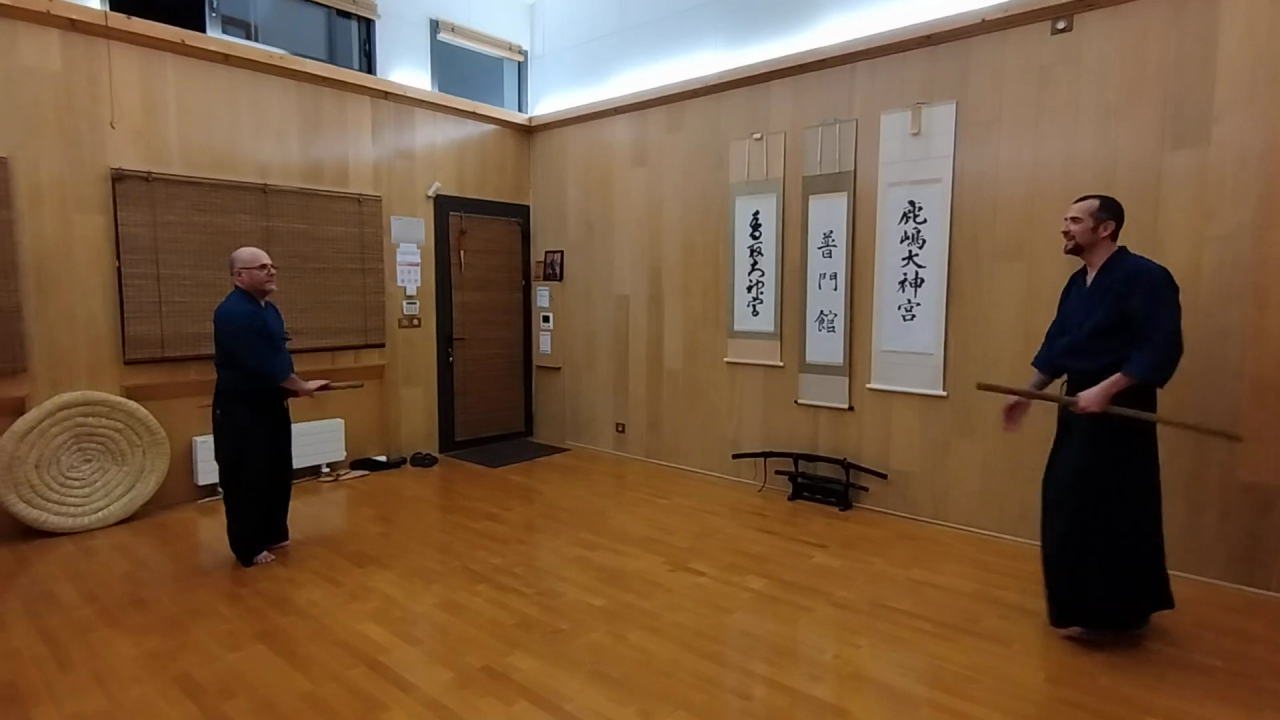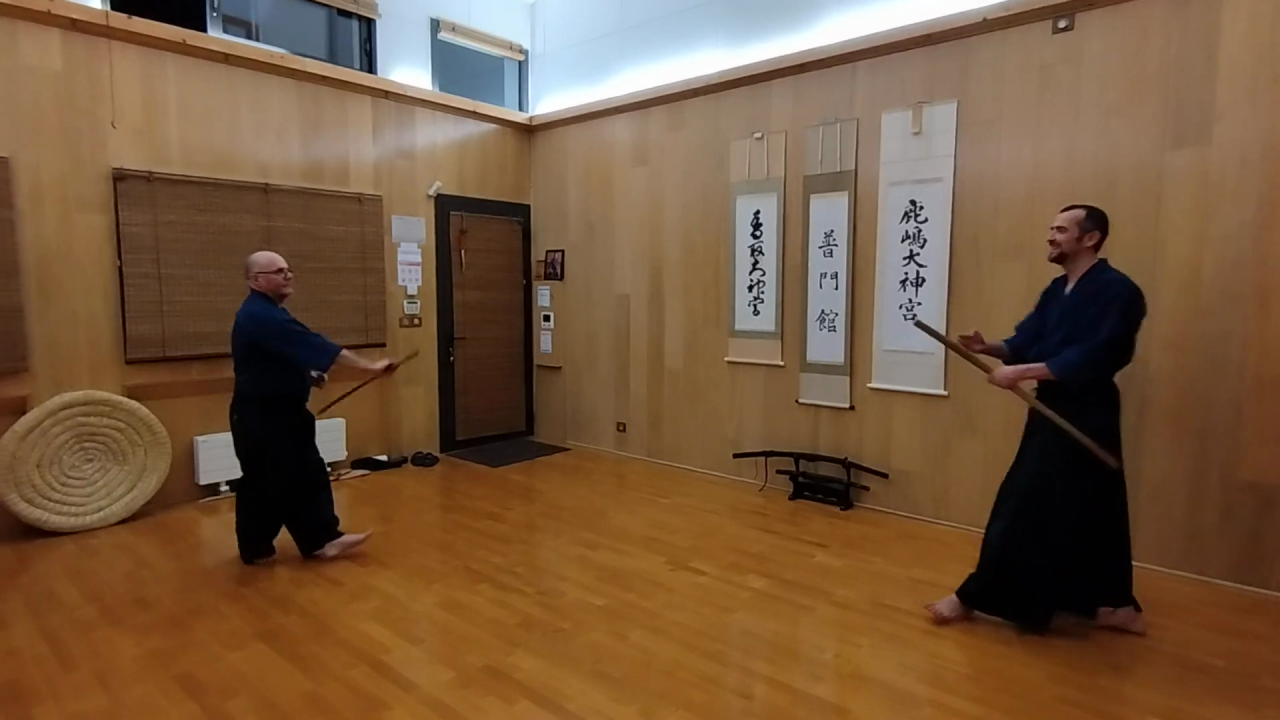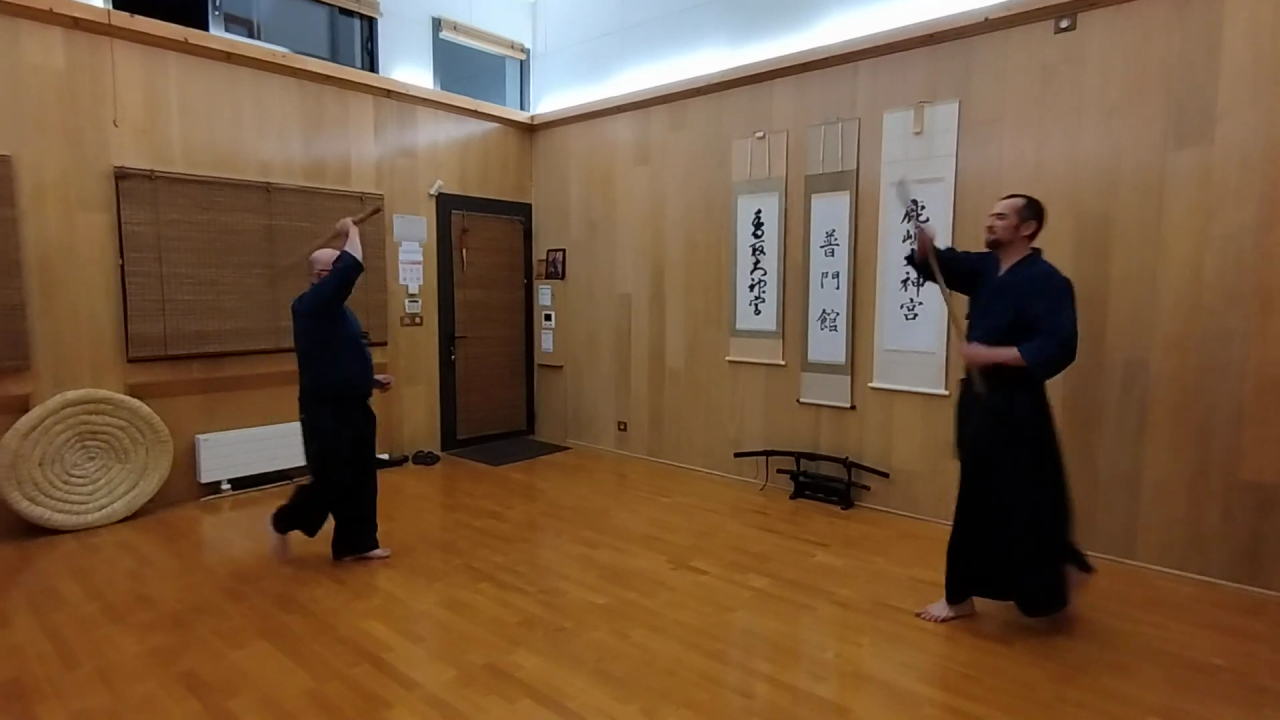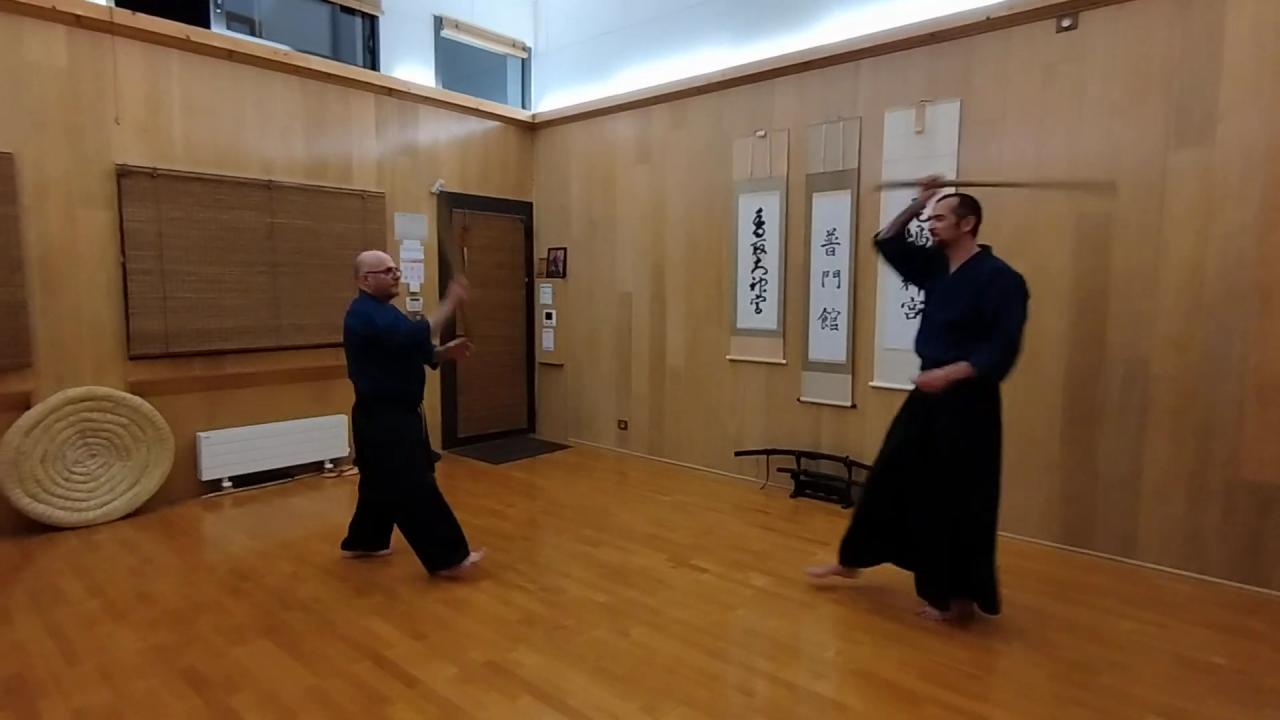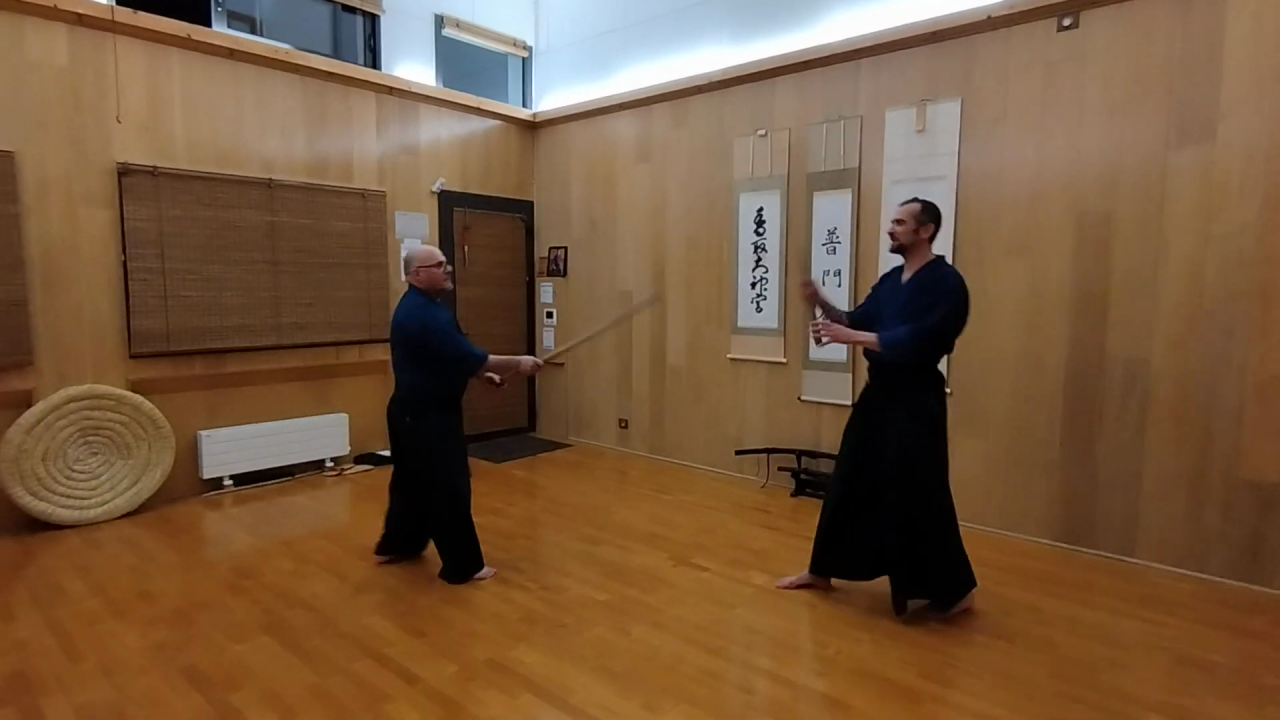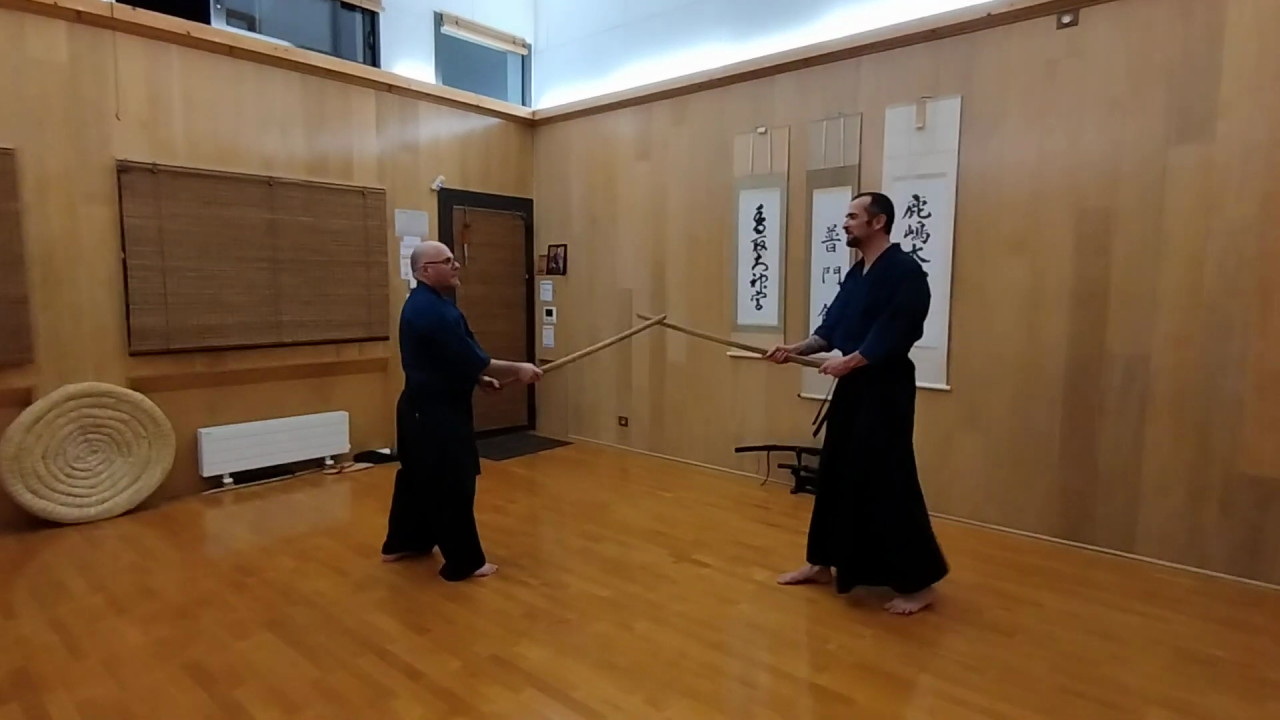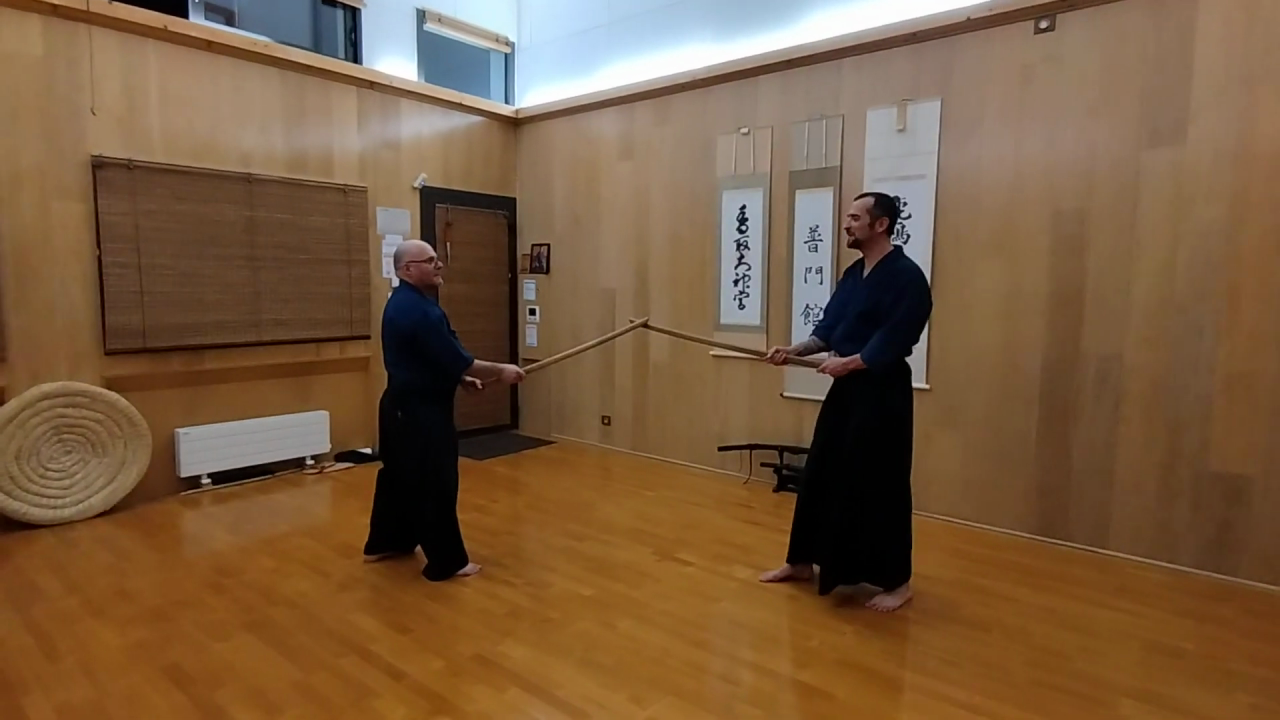
dt=0.4s
person 1, frame 1
left shoulder: (1144, 277)
right shoulder: (1078, 283)
left elbow: (1161, 349)
right elbow: (1058, 346)
left wrist: (1106, 390)
right wrist: (1028, 393)
left hip: (1117, 409)
right hip: (1079, 404)
left knee: (1098, 510)
right knee: (1070, 502)
left ankle: (1099, 615)
right ankle: (1087, 608)
person 1, frame 2
left shoulder: (1116, 291)
right shoulder: (1057, 290)
left elbow: (1090, 359)
right elbow: (1026, 342)
left wrist: (1021, 373)
right wrist: (988, 347)
left hip: (1084, 415)
right hip: (1054, 409)
left knee: (1029, 507)
right knee: (1087, 513)
left ankle: (974, 597)
right ankle: (1115, 605)
person 1, frame 3
left shoulder: (1047, 282)
right shoulder: (983, 267)
left elbow: (1057, 349)
right elbow: (935, 264)
left wrist: (992, 354)
right wrist: (924, 249)
left hip: (1012, 403)
right hip: (980, 395)
left knee: (987, 499)
right knee: (987, 497)
left ankle: (960, 596)
right ankle: (1058, 573)
person 1, frame 4
left shoulder: (1000, 279)
right shoulder: (934, 265)
left elbow: (1001, 349)
right elbow: (887, 242)
left wrist: (949, 373)
right wrist: (917, 202)
left hip: (967, 403)
right hip: (927, 394)
left knee: (958, 499)
right knee: (888, 478)
left ankle: (957, 594)
right ankle: (850, 560)
person 1, frame 5
left shoulder: (946, 284)
right shoulder: (891, 280)
left elbow: (915, 341)
right elbow: (859, 321)
left wrist: (851, 336)
right wrist: (823, 305)
left hip: (915, 400)
right hip: (877, 394)
left knee: (918, 495)
right knee: (848, 483)
left ankle: (953, 591)
right ankle: (821, 570)
person 1, frame 6
left shoulder: (904, 271)
right shoulder: (857, 273)
left elbow: (893, 335)
right elbow: (833, 327)
left wrist: (849, 361)
right wrist: (794, 349)
left hip: (887, 387)
right hip: (854, 386)
left knee: (887, 481)
right knee: (836, 473)
left ankle: (919, 579)
right ankle: (822, 562)
person 1, frame 7
left shoulder: (906, 276)
right shoulder: (853, 274)
left elbow: (896, 340)
right elbow: (829, 329)
left wrist: (850, 362)
right wrist: (793, 351)
left hip: (883, 391)
right hip: (847, 388)
left knee: (880, 485)
right knee: (820, 473)
left ankle: (896, 580)
right ankle: (802, 560)
person 2, frame 1
left shoulder: (267, 309)
right shoulder: (235, 313)
right elbow: (262, 363)
left wrist: (295, 385)
right wrist: (302, 386)
left hip: (269, 407)
right hip: (241, 411)
left knee: (278, 475)
right knee: (247, 481)
left ankle: (270, 535)
right ankle: (248, 548)
person 2, frame 2
left shoulder: (270, 312)
right shoulder: (260, 317)
right elbow: (313, 346)
left wrist: (306, 376)
right wrist: (370, 366)
left hip: (285, 411)
right hip: (260, 416)
left knee: (309, 474)
right knee: (264, 483)
left ankle: (323, 538)
right ankle: (253, 548)
person 2, frame 3
left shoulder: (335, 309)
right shoulder: (312, 305)
right elbow: (349, 268)
left wrist: (372, 379)
right wrist: (352, 232)
left hip: (352, 407)
right hip: (327, 411)
left knee: (361, 477)
right knee: (334, 480)
left ankle: (358, 543)
right ankle: (284, 523)
person 2, frame 4
left shoulder: (384, 312)
right shoulder: (364, 314)
left elbow: (419, 350)
right elbow: (413, 335)
left wrist: (447, 351)
right wrist: (448, 304)
left hip: (396, 412)
right hip: (382, 416)
left knee: (382, 481)
right knee: (416, 485)
left ankle: (362, 541)
right ankle: (448, 557)
person 2, frame 5
left shoulder: (420, 308)
right shoulder: (422, 314)
left elbow: (451, 357)
right elbow: (463, 356)
left wrist: (482, 373)
right wrist: (515, 363)
left hip: (415, 411)
right hip: (425, 415)
left knee: (414, 481)
right knee: (448, 489)
left ankle: (397, 544)
right ankle: (463, 565)
person 2, frame 6
left shoulder: (422, 303)
right shoulder: (433, 310)
right elbow: (468, 359)
left wrist: (478, 379)
right wrist: (516, 370)
left hip: (423, 407)
right hip: (437, 412)
left knee: (418, 477)
right knee: (452, 485)
left ankle: (403, 542)
right ankle: (463, 562)
person 2, frame 7
left shoulder: (404, 302)
right shoulder: (417, 309)
right elbow: (453, 358)
left wrist: (460, 378)
right wrist: (500, 371)
left hip: (405, 405)
right hip: (420, 410)
left knee: (400, 476)
right knee: (435, 484)
left ankle: (384, 543)
right ankle: (446, 561)
